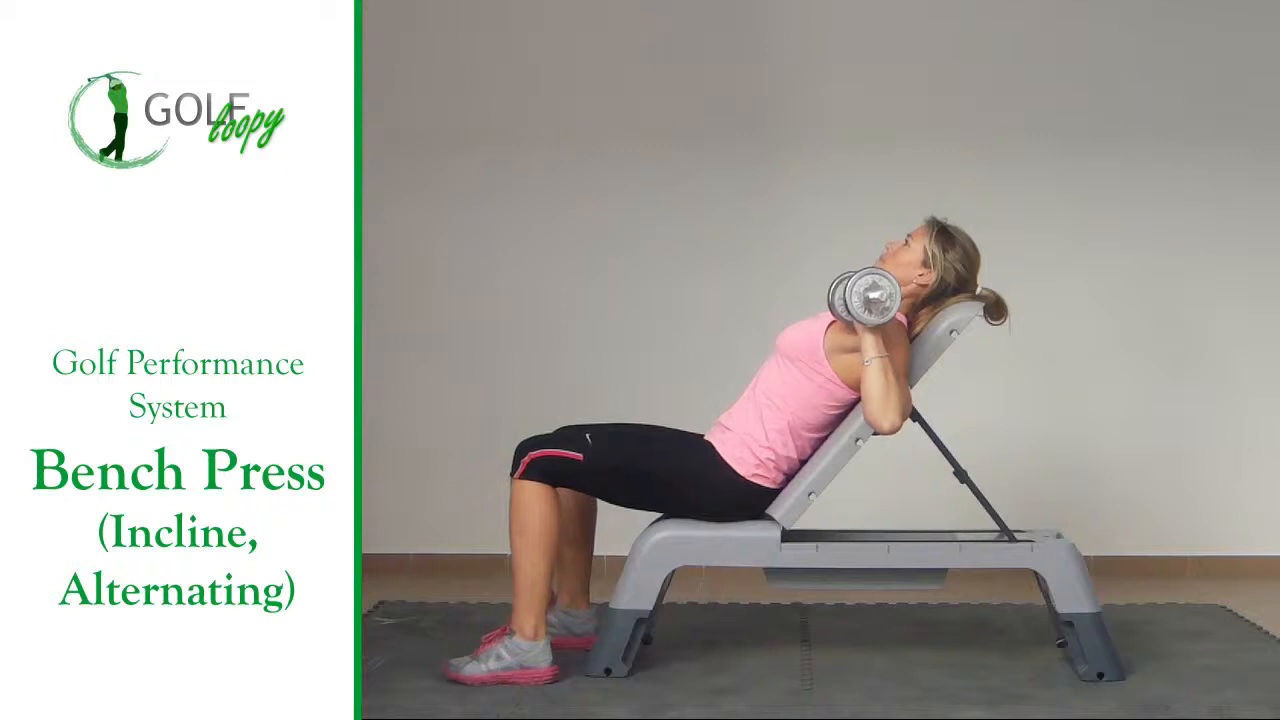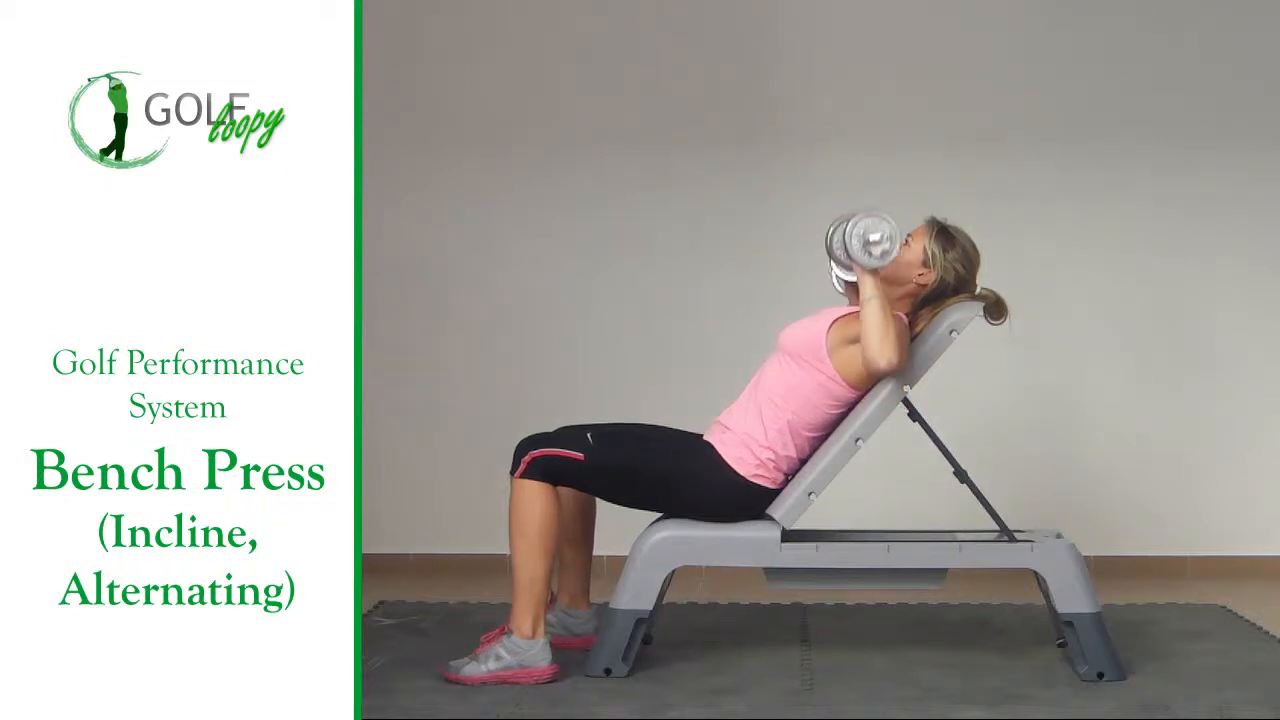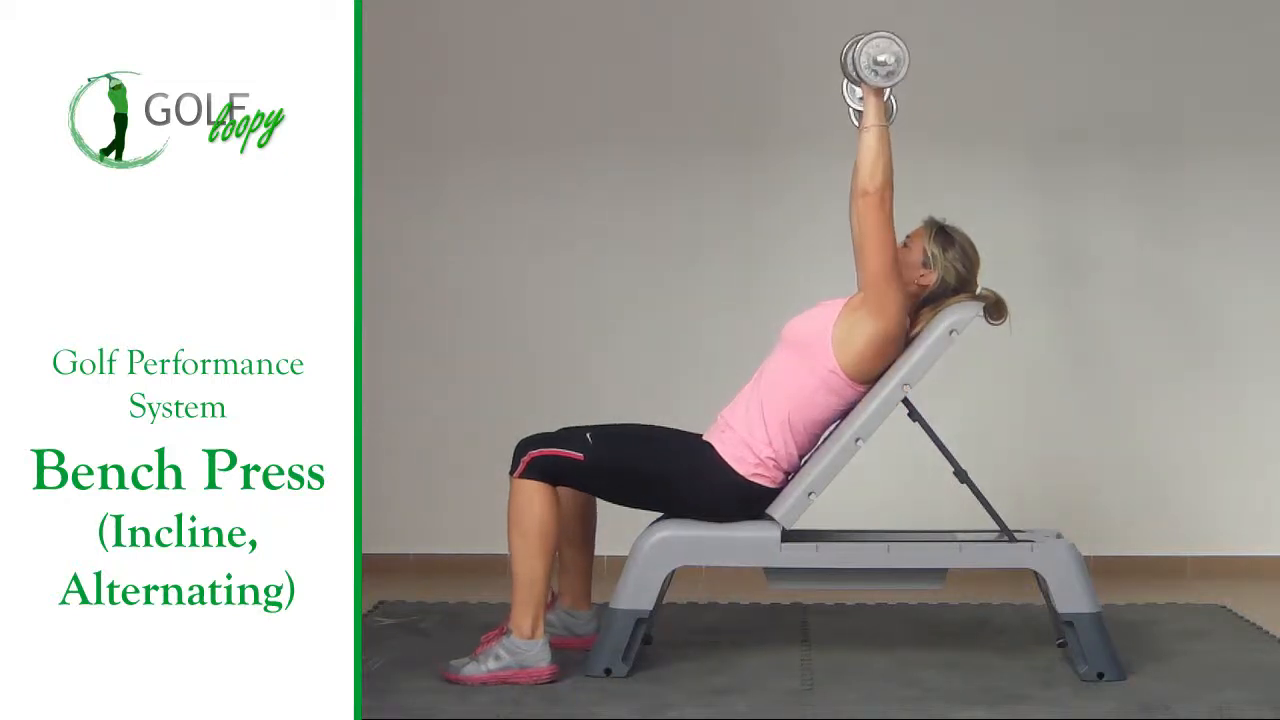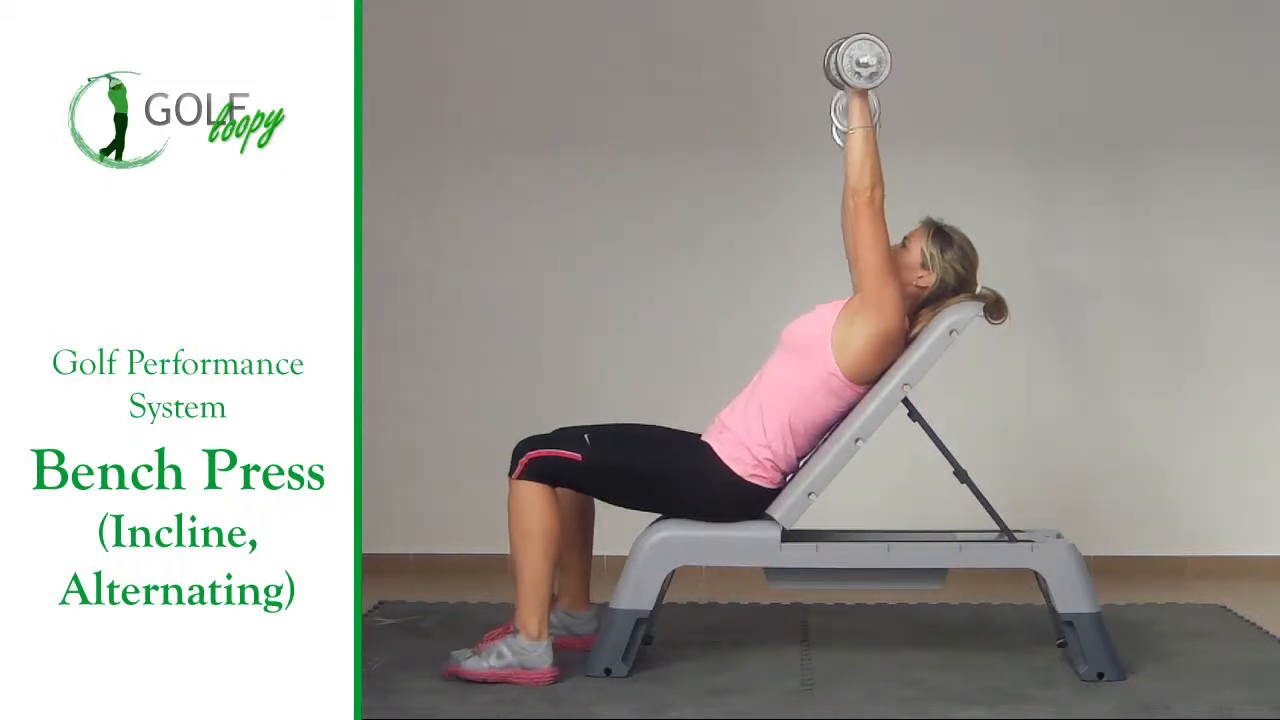
dt=0.7s
person 1, frame 1
left shoulder: (889, 334)
right shoulder: (880, 324)
left elbow: (886, 419)
left wrist: (869, 334)
right wrist: (865, 322)
left hip: (730, 476)
right hip: (730, 461)
left knee: (537, 459)
right knee: (564, 455)
left ankle: (526, 644)
right ankle: (571, 612)
person 1, frame 2
left shoulder: (893, 332)
right shoulder: (875, 323)
left elbow: (883, 359)
left wrist: (871, 271)
right wrist: (859, 283)
left hip: (730, 476)
right hip: (729, 460)
left knee: (537, 458)
right knee: (561, 452)
left ankle: (526, 644)
right ankle: (571, 611)
person 1, frame 3
left shoulder: (883, 320)
right shoulder: (874, 316)
left elbow: (871, 197)
right elbow: (871, 202)
left wrist: (876, 104)
right wrist: (869, 116)
left hip: (729, 476)
right hip: (730, 464)
left knee: (536, 458)
right knee: (564, 453)
left ankle: (525, 644)
right ankle: (573, 612)
person 1, frame 4
left shoulder: (884, 318)
right shoulder: (872, 316)
left elbow: (865, 197)
right elbow: (855, 214)
left wrist: (859, 98)
right wrist: (853, 113)
left hip: (730, 478)
right hip: (728, 461)
left knee: (535, 459)
right knee: (564, 448)
left ankle: (529, 645)
right ankle: (574, 613)
